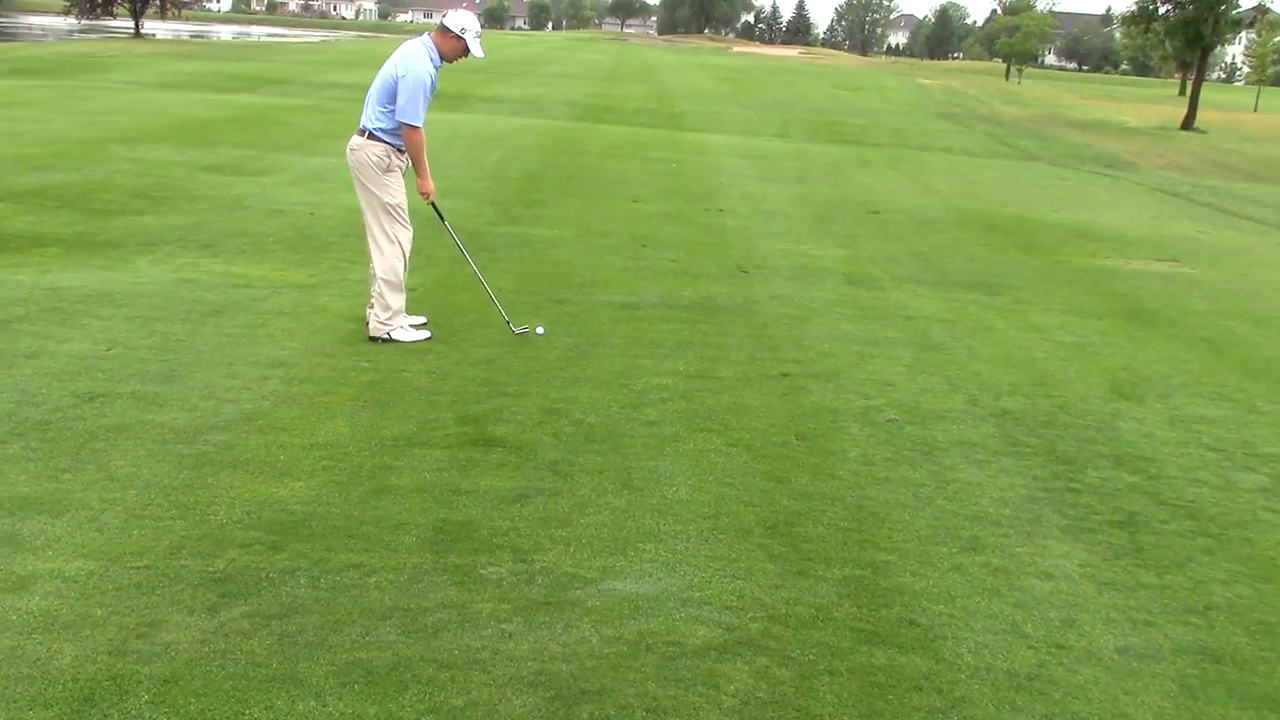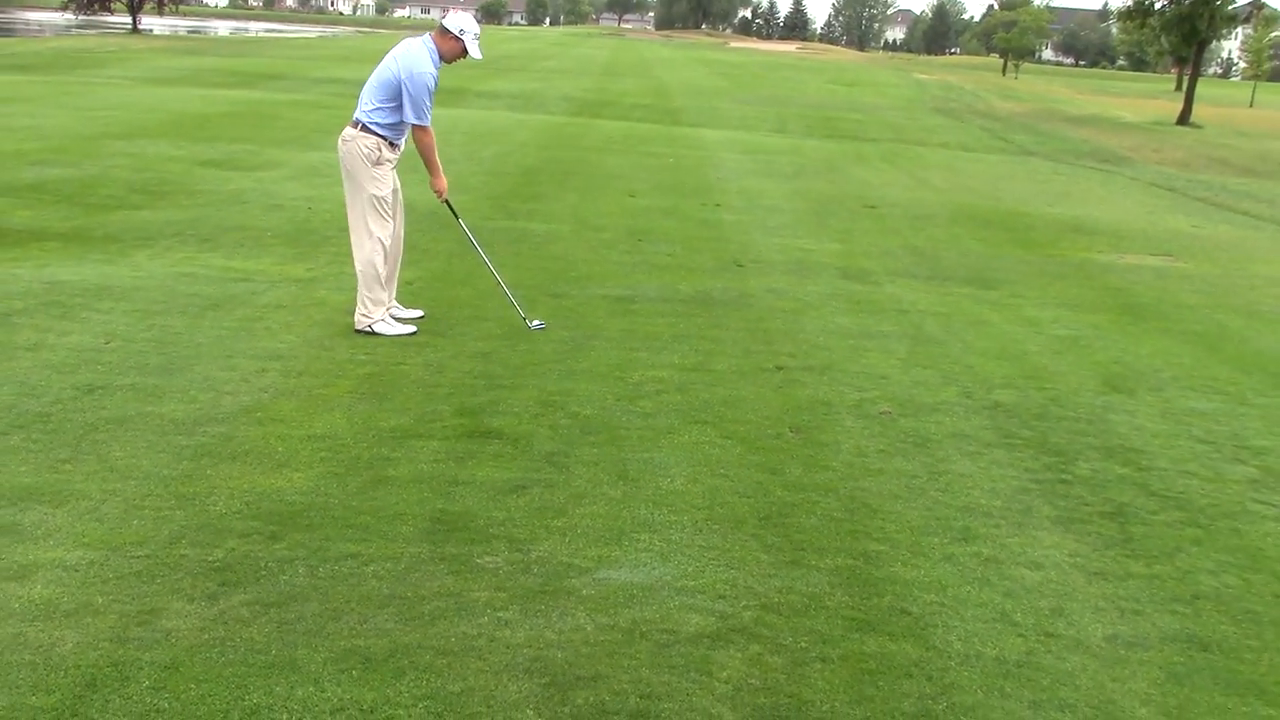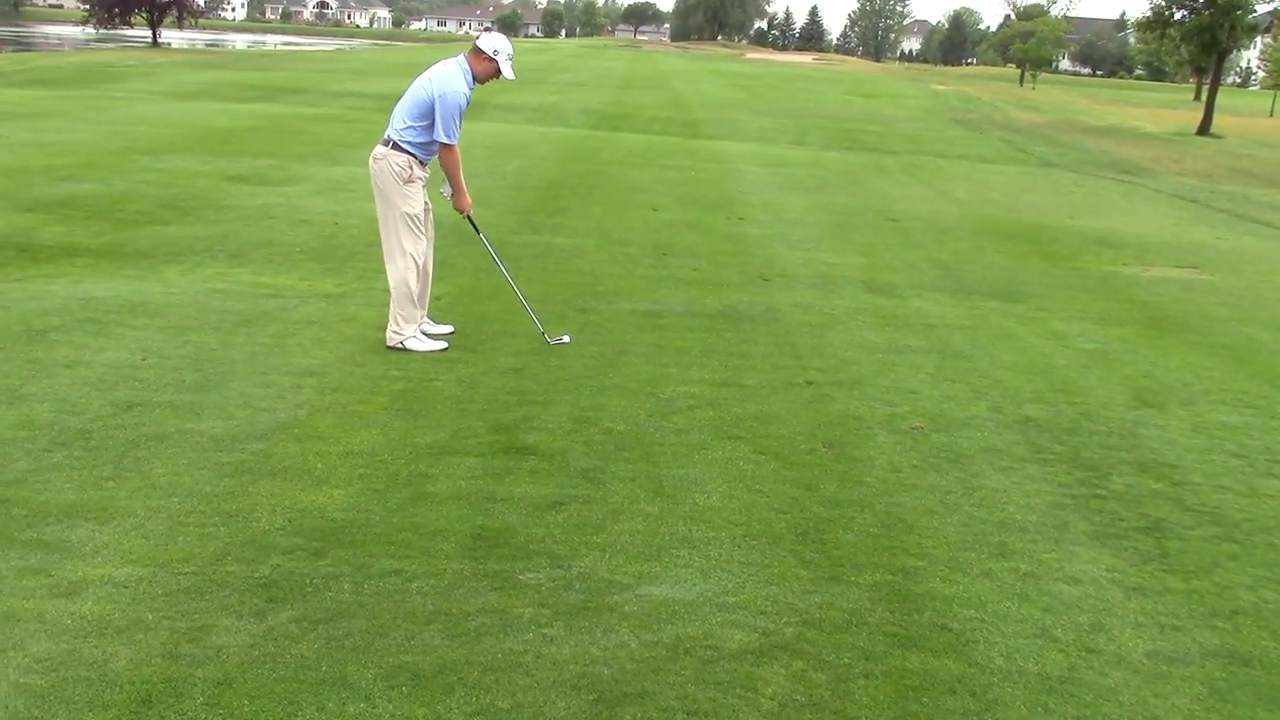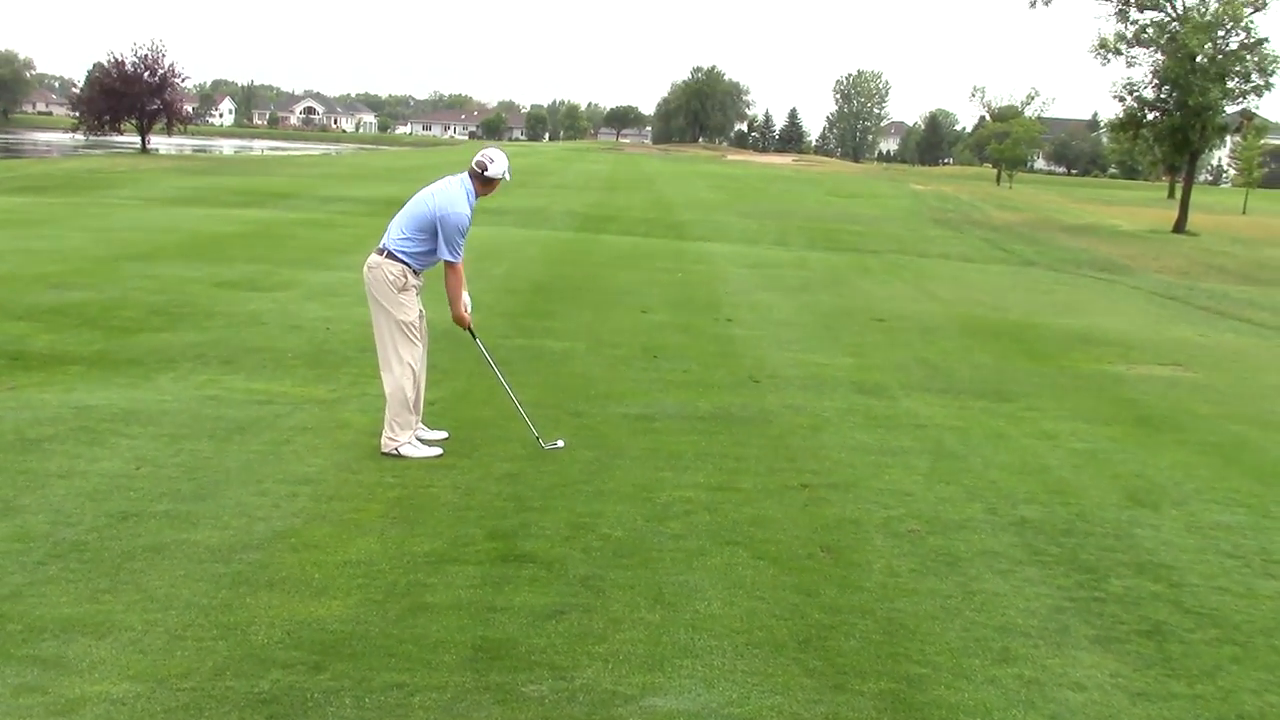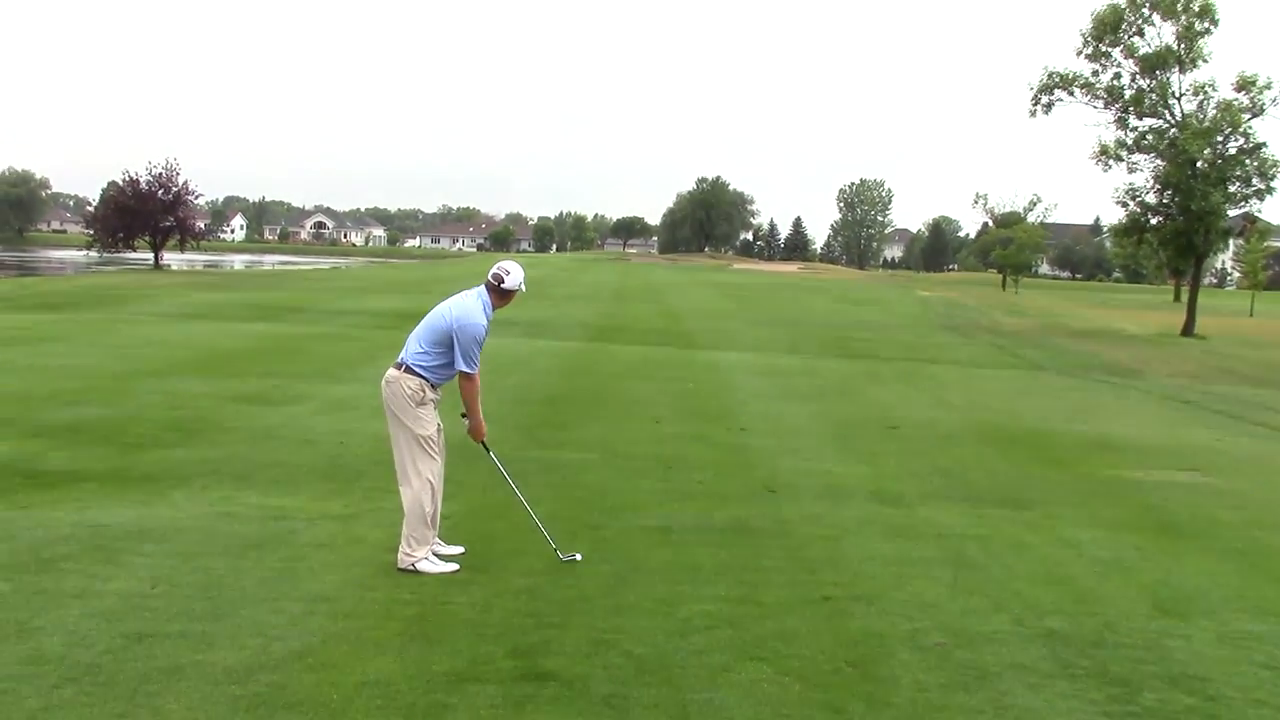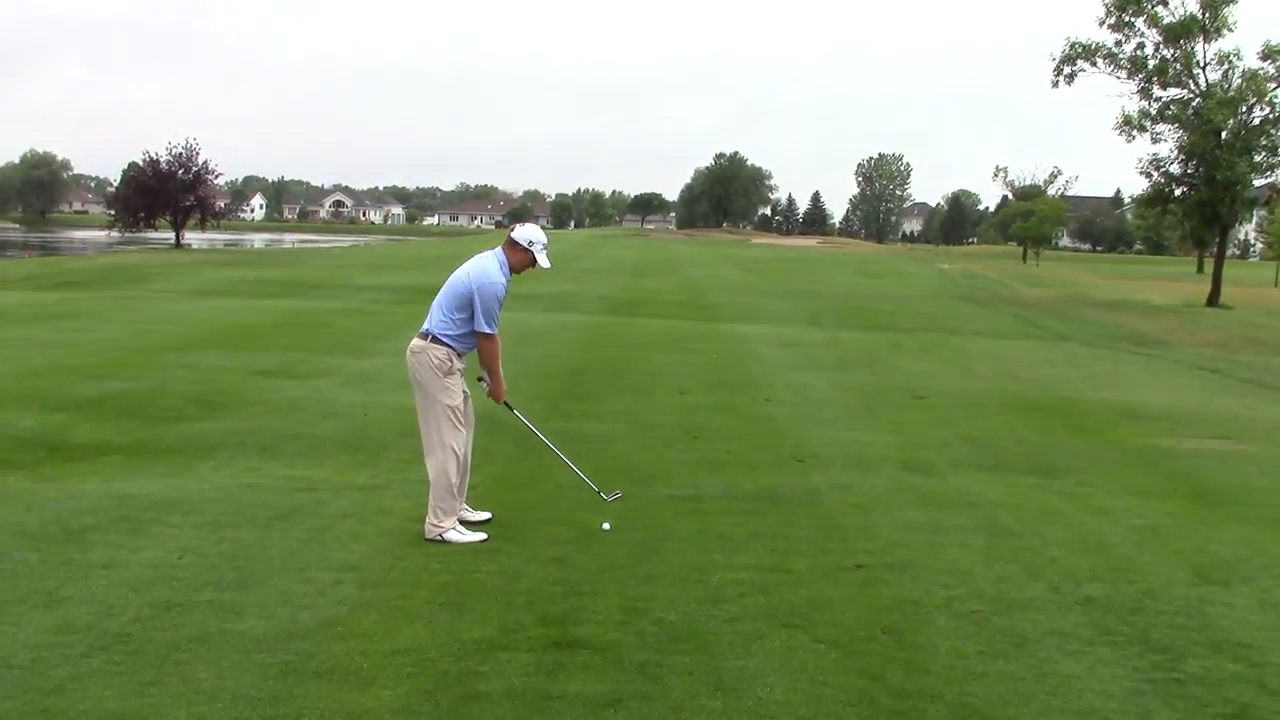
dt=0.4s
person 1, frame 1
left shoulder: (416, 48)
right shoulder: (420, 68)
right elbow: (411, 129)
right wrist: (424, 176)
left hip: (378, 148)
right hip: (377, 153)
left knee: (385, 235)
right knee: (392, 237)
left ankle: (383, 309)
right ankle: (386, 322)
person 1, frame 2
left shoulder: (414, 46)
right shoulder: (421, 69)
right elbow: (421, 130)
right wrist: (437, 175)
left hip: (376, 145)
right hip: (368, 148)
left knee: (391, 229)
right knee: (375, 231)
left ankle: (383, 302)
right ankle: (371, 315)
person 1, frame 3
left shoulder: (451, 68)
right shoulder: (455, 89)
right elbow: (447, 148)
left wrist: (452, 180)
right wrist: (460, 193)
left hip: (406, 162)
right hip: (398, 165)
left knee: (420, 245)
right knee: (408, 249)
left ankle: (415, 319)
right ankle: (402, 332)
person 1, frame 4
left shoulder: (455, 185)
right shoulder: (457, 210)
left elbow: (455, 256)
right elbow: (451, 266)
left wrist: (464, 293)
right wrist: (457, 311)
left hip: (398, 270)
right hip: (392, 273)
left knee: (414, 351)
right knee: (403, 356)
left ankle: (410, 424)
right ankle: (397, 439)
person 1, frame 5
left shoulder: (472, 300)
right shoulder: (473, 321)
left elbow: (471, 369)
right elbow: (467, 377)
left wrist: (476, 414)
right wrist: (476, 422)
left hip: (416, 385)
right hip: (410, 387)
left knee: (431, 466)
right knee: (421, 471)
left ankle: (427, 540)
right ankle: (414, 554)
person 1, frame 6
left shoulder: (488, 262)
right shoulder: (492, 280)
left elbow: (482, 333)
right elbow: (487, 338)
left wrist: (490, 374)
right wrist: (497, 382)
left hip: (442, 354)
right hip: (436, 356)
left knee: (459, 433)
right knee: (447, 441)
left ankle: (454, 506)
right ankle: (441, 524)
